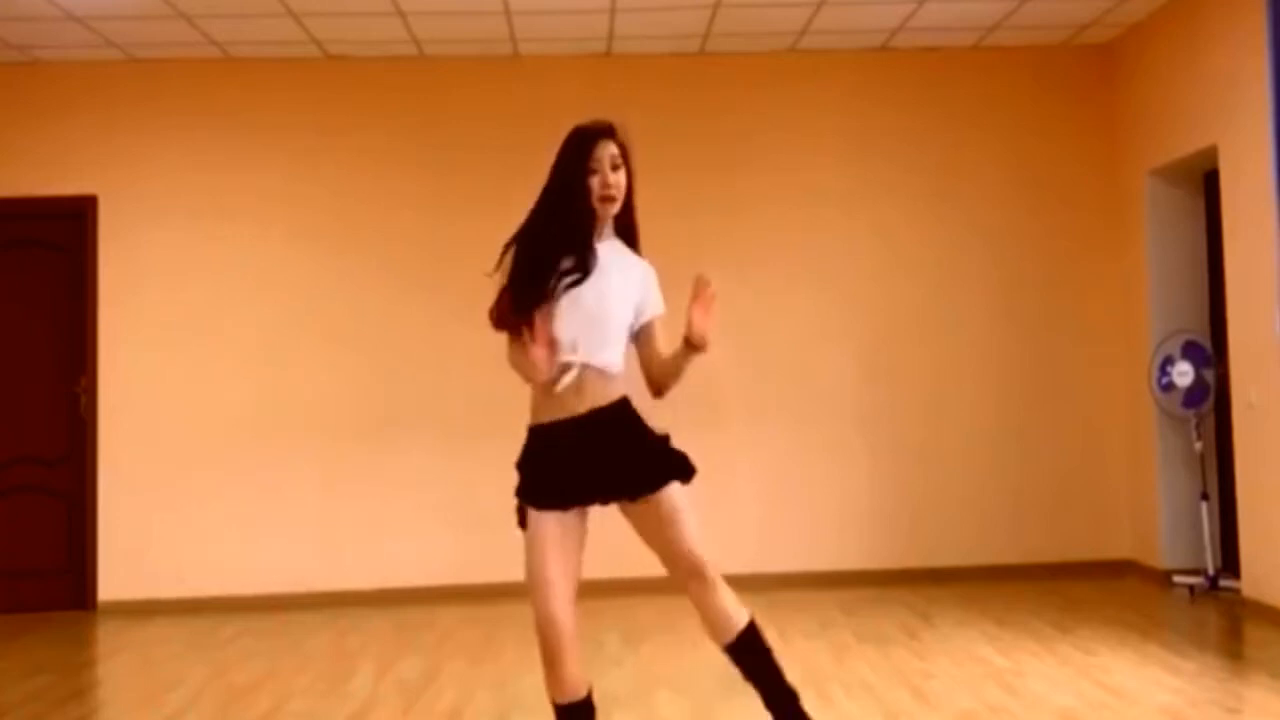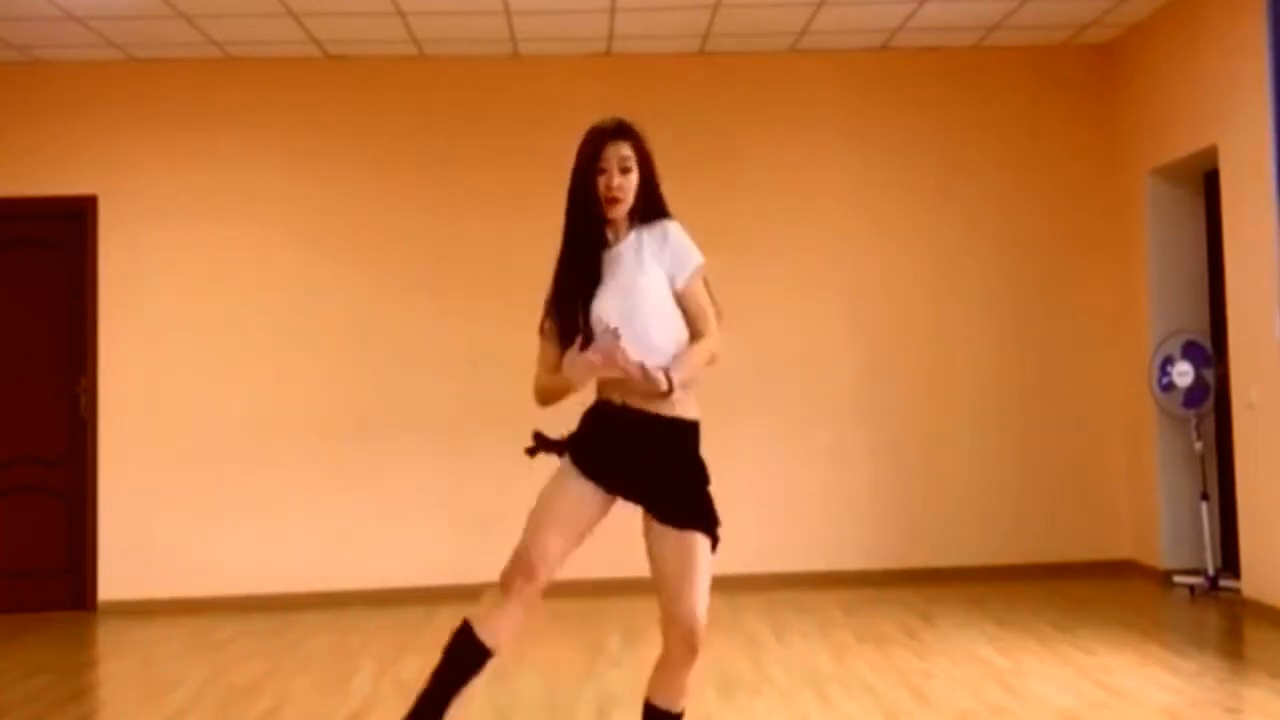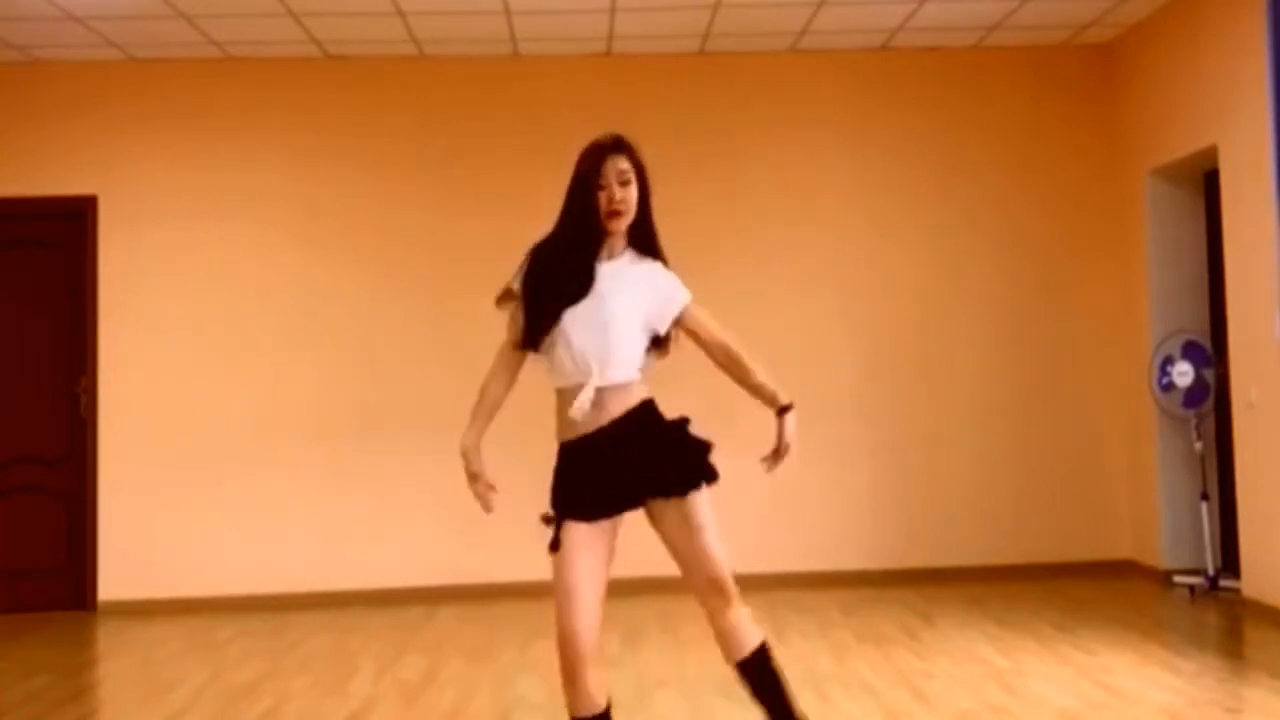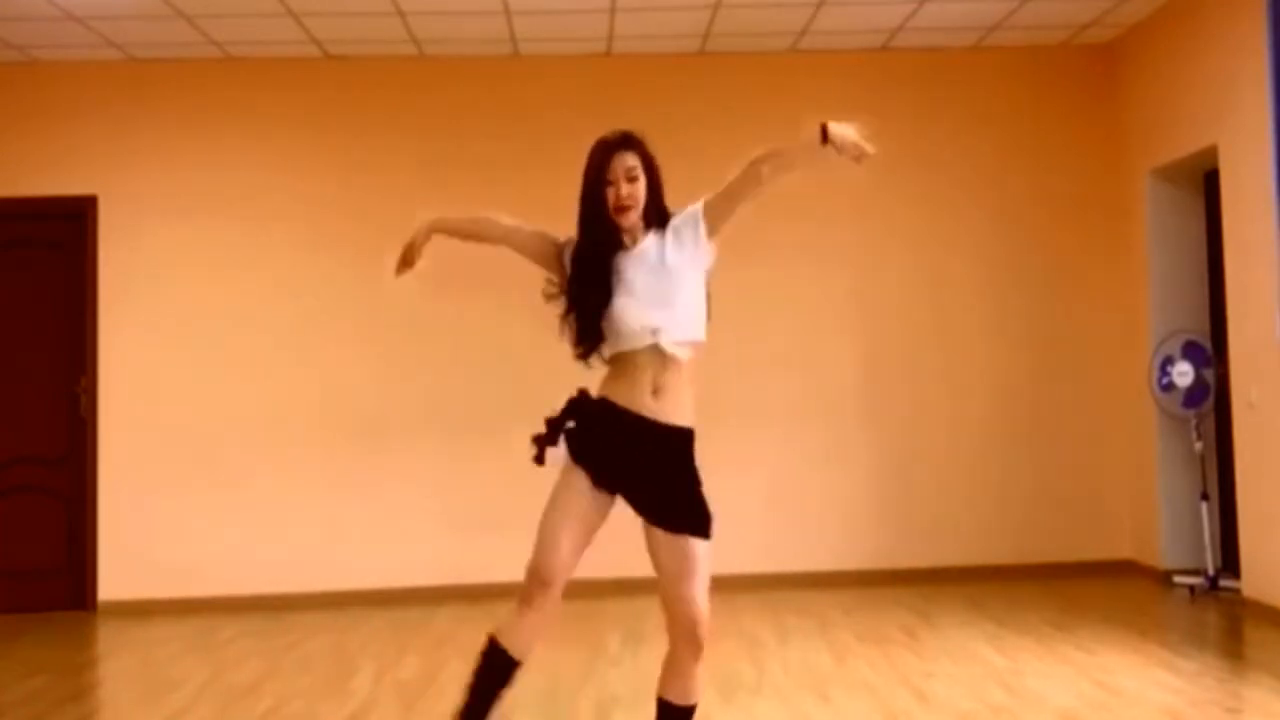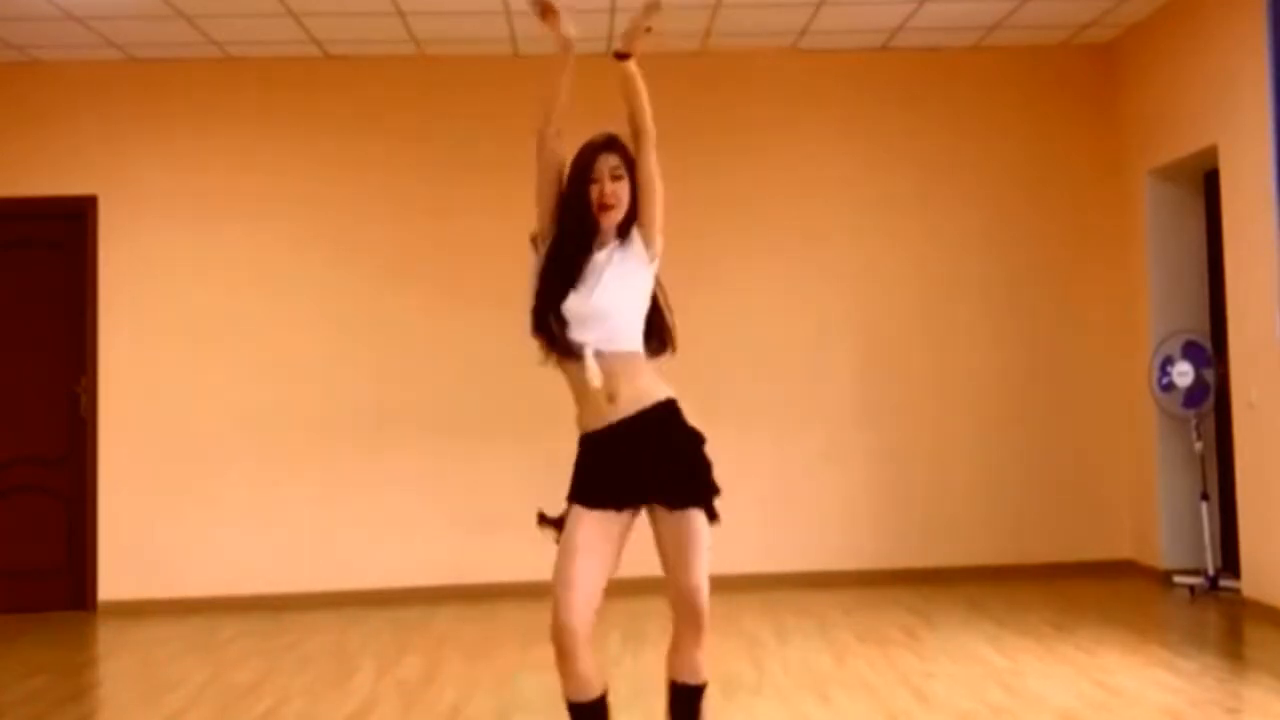
dt=1s
person 1, frame 1
left shoulder: (636, 271)
right shoulder: (539, 253)
left elbow: (659, 380)
right elbow: (518, 346)
left wrist: (692, 344)
right wrist: (532, 366)
left hip: (618, 433)
right hip: (551, 453)
left knee: (697, 570)
right knee: (554, 629)
person 1, frame 2
left shoulder: (666, 240)
right shoulder: (580, 268)
left elbow: (710, 340)
right elbow: (545, 387)
left wrist: (664, 378)
right wrist: (585, 367)
left hip: (672, 446)
right hip: (606, 435)
left knee: (687, 633)
right knee: (523, 575)
person 1, frame 3
left shoulder: (654, 279)
right shoulder: (547, 266)
left elbow: (721, 348)
right elbow: (511, 358)
left wrist: (781, 407)
right wrist: (472, 439)
left hip: (650, 441)
right hip: (581, 465)
left knee: (719, 587)
right knee: (575, 643)
person 1, frame 4
left shoulder: (689, 235)
right shoulder: (585, 257)
left elbow: (758, 172)
right elbow: (505, 231)
left wrist: (826, 135)
right wrist: (435, 224)
left hip: (669, 451)
right hip: (603, 431)
left knee: (692, 631)
right knee: (541, 584)
person 1, frame 5
left shoulder: (642, 249)
right shoulder: (560, 253)
left elbow: (644, 141)
right elbow: (546, 144)
left hip: (662, 438)
right hip: (601, 460)
left knee: (693, 610)
right knee: (568, 630)
